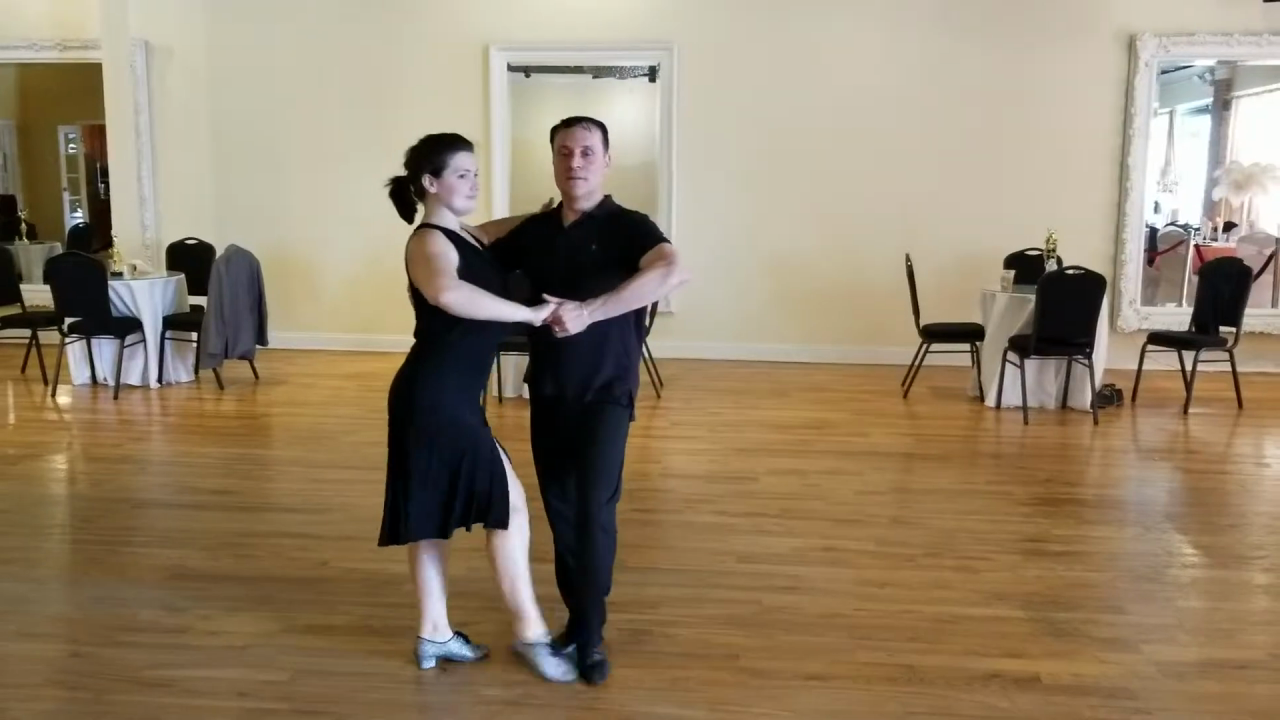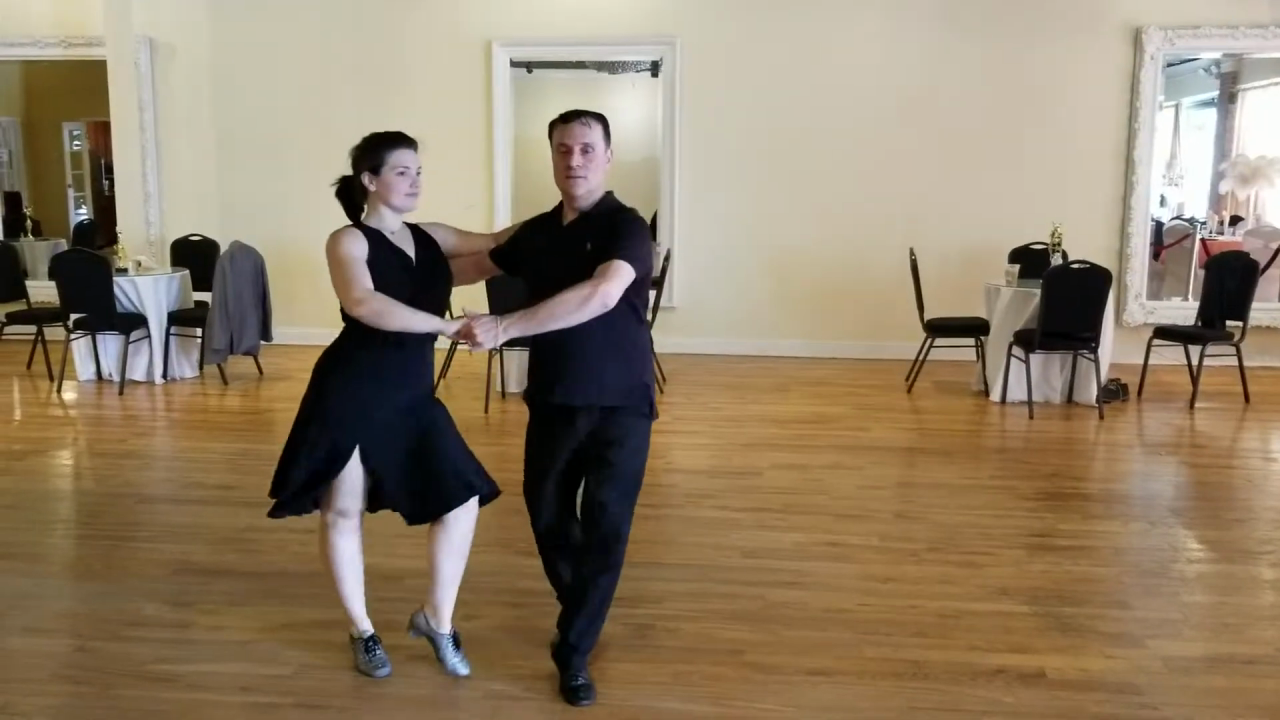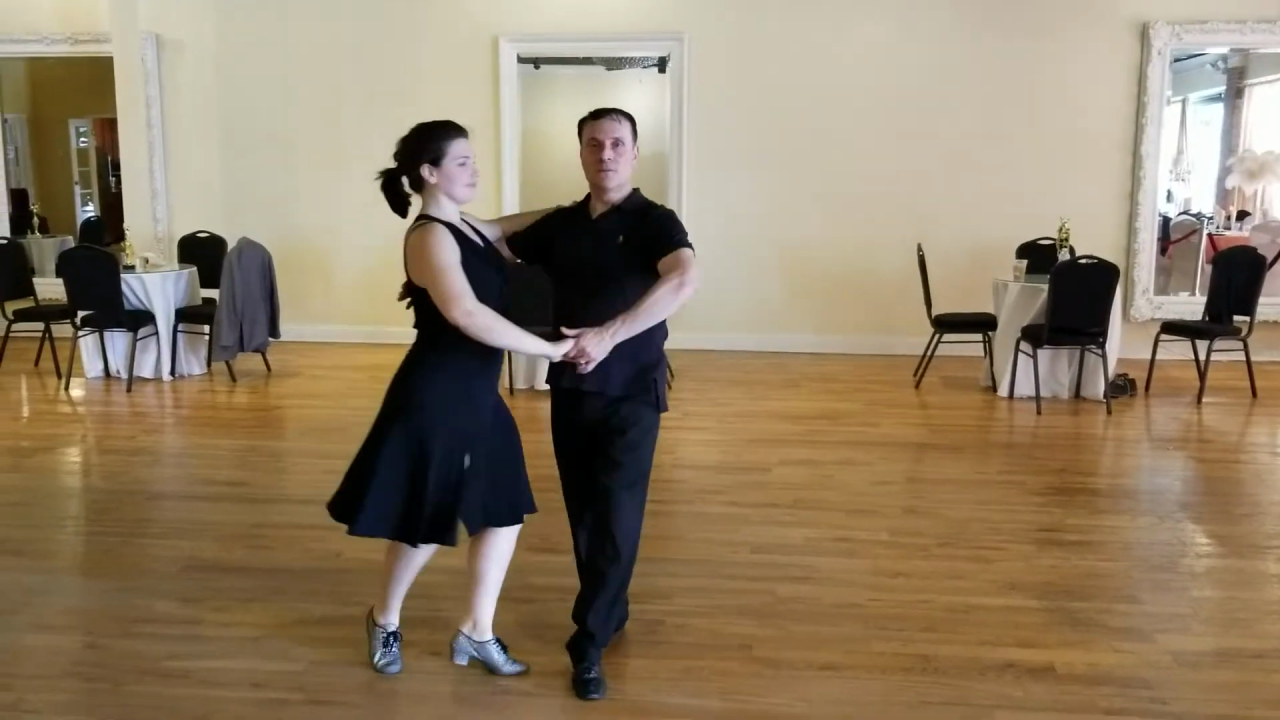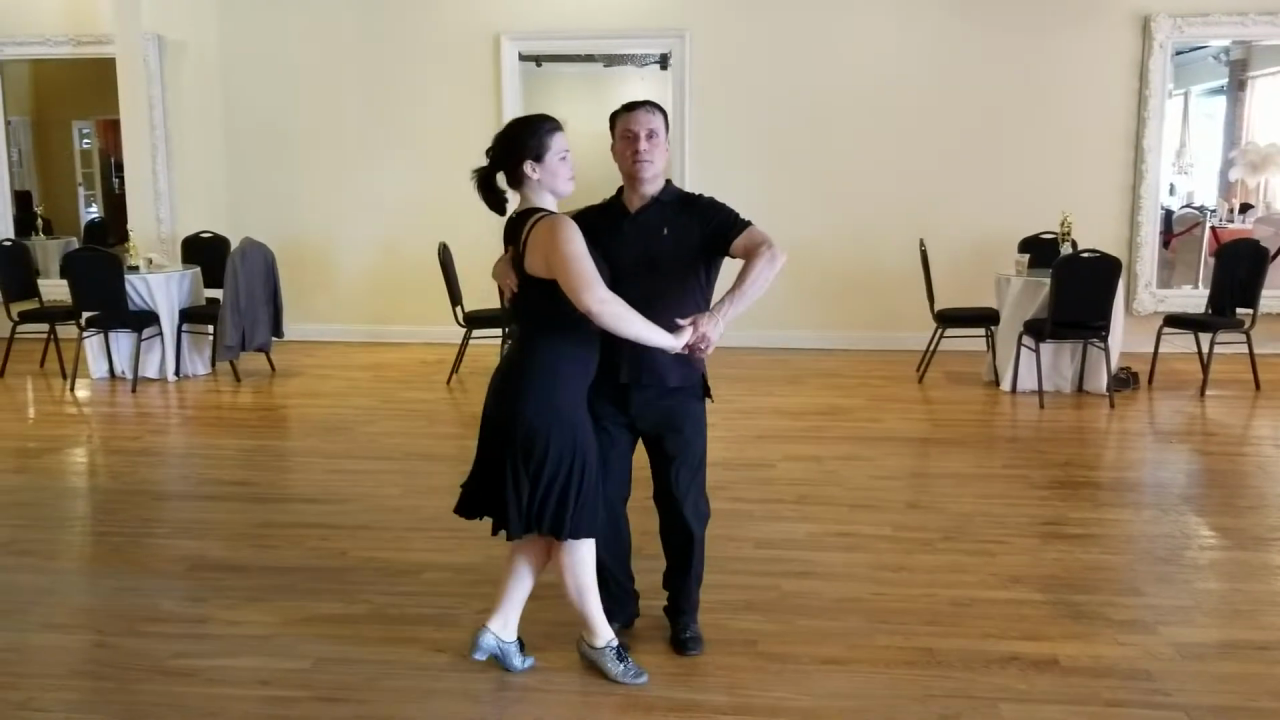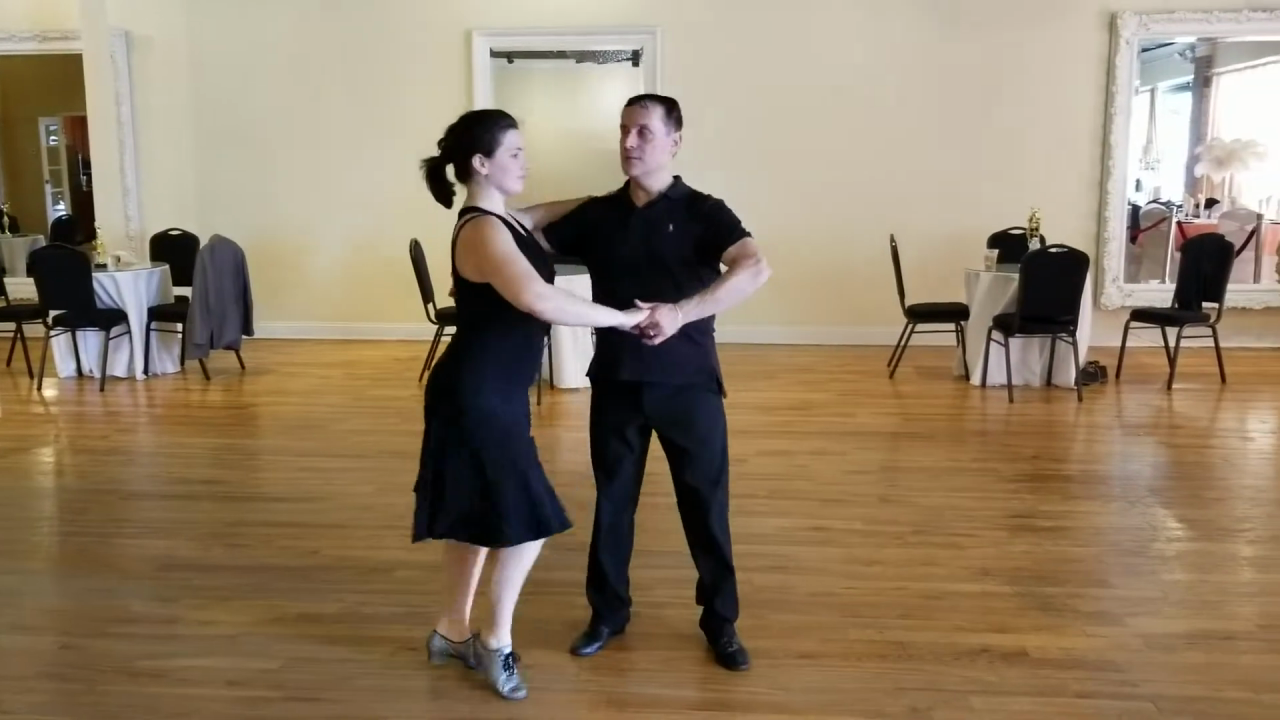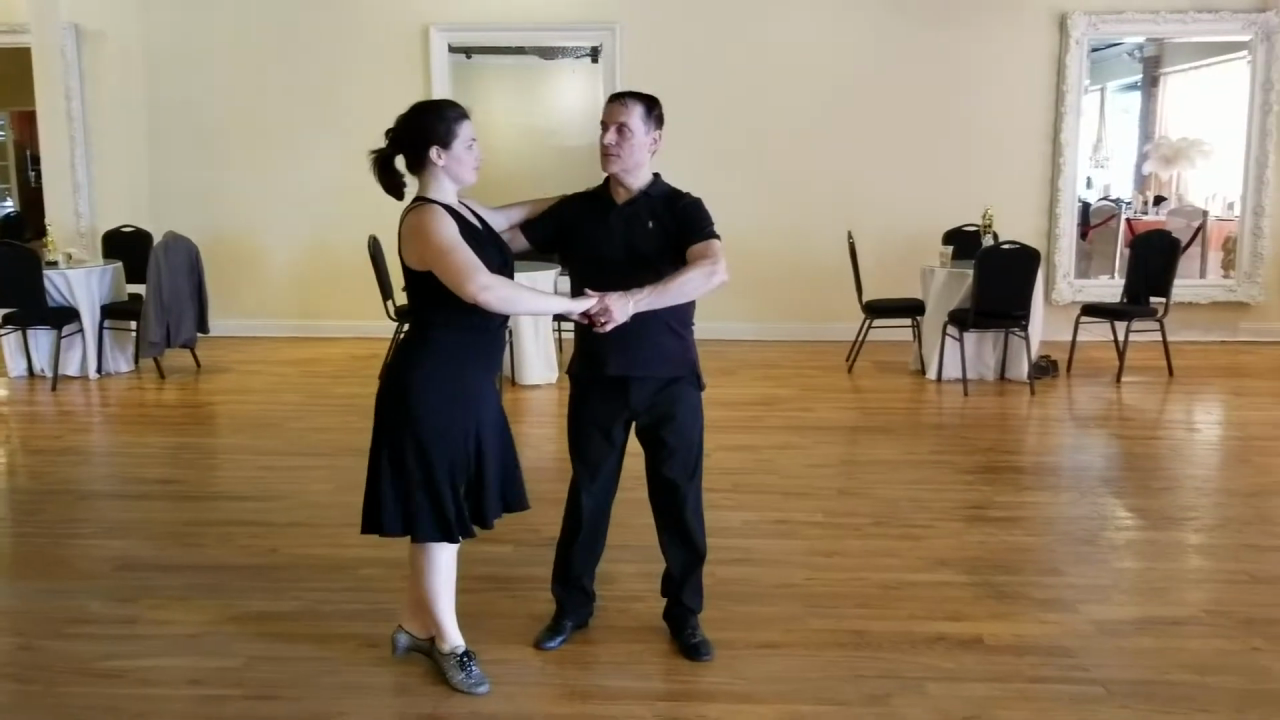
dt=0.7s
person 1, frame 1
left shoulder: (629, 227)
right shoulder: (533, 231)
left elbow: (671, 272)
left wrist: (588, 311)
left hip: (606, 392)
right hip: (548, 393)
left knee: (593, 508)
right knee: (561, 511)
left ankle: (590, 631)
right ankle: (577, 614)
person 1, frame 2
left shoulder: (625, 226)
right shoulder: (537, 231)
left elbow: (602, 295)
right elbow: (480, 264)
left wrist: (504, 327)
left hip: (619, 405)
right hip: (552, 403)
left knee: (604, 529)
right knee: (547, 518)
left ankle: (575, 651)
right ankle: (580, 609)
person 1, frame 3
left shoulder: (654, 222)
right shoulder: (558, 225)
left elbow: (682, 280)
left wrist: (608, 334)
left hip: (629, 391)
right hip: (570, 390)
left knee: (617, 512)
right knee: (583, 508)
left ankle: (590, 643)
right ankle: (605, 612)
person 1, frame 4
left shoulder: (700, 214)
right shoulder: (590, 222)
left elbow: (769, 254)
right elbow: (514, 261)
left wrist: (719, 315)
right wrist: (510, 274)
left hip: (675, 387)
right hip: (606, 386)
left knee: (682, 502)
right knee: (601, 500)
left ankle: (684, 610)
right ankle: (617, 607)
person 1, frame 5
left shoulder: (704, 213)
right shoulder: (596, 215)
left elbow: (756, 268)
left wrist: (681, 312)
left hip: (688, 385)
right hip: (616, 384)
left knee: (705, 503)
right knee: (612, 499)
left ankle: (720, 620)
right ankle: (608, 611)
person 1, frame 6
left shoulder: (682, 209)
right shoulder: (576, 210)
left elbow: (714, 271)
right elbow: (502, 238)
left wrist: (632, 301)
left hip: (669, 379)
right hip: (597, 378)
left knee: (678, 497)
right knee: (588, 492)
left ankle: (684, 613)
right ankle: (571, 605)
person 2, frame 1
left shoulder: (459, 237)
right shoulder: (429, 243)
right elbow: (448, 293)
right wrist: (531, 314)
left hip: (452, 395)
right hip: (433, 398)
left knee: (439, 516)
right knee: (506, 506)
left ankle: (434, 634)
right ankle: (531, 633)
person 2, frame 2
left shoulder: (428, 238)
right shoulder: (348, 241)
left elbow: (494, 245)
right elbow: (363, 304)
right wrist: (446, 325)
left hip: (410, 397)
right hip: (348, 396)
left knee: (462, 498)
right knee: (343, 512)
left ankle: (436, 618)
right ankle: (362, 630)
person 2, frame 3
left shoulder: (464, 229)
right shoulder: (430, 236)
left elbow: (511, 229)
right elbow: (466, 314)
right wrist: (548, 349)
left hip: (475, 396)
right hip: (433, 398)
left knee: (502, 515)
right knee: (429, 525)
left ankle: (477, 633)
right ankle: (387, 621)
person 2, frame 4
left shoulder: (524, 224)
right shoulder: (555, 229)
right elbow: (595, 303)
right wrist: (669, 340)
left hip: (531, 389)
right hip: (545, 396)
left knee: (545, 522)
right knee: (571, 523)
left ankle: (499, 630)
right ankle: (598, 638)
person 2, frame 5
left shoulder: (498, 220)
right shoulder: (481, 232)
left elbow: (543, 215)
right elbow: (539, 301)
right wrist: (622, 317)
left hip: (495, 391)
right hip: (476, 396)
left knee: (483, 519)
right knee: (526, 521)
left ankle: (451, 632)
right ankle: (496, 642)
person 2, frame 6
left shoulder: (459, 210)
right shoulder: (426, 219)
left elbow: (507, 218)
right elbow: (483, 290)
right wrist: (568, 305)
left hip: (468, 385)
right hip: (431, 389)
left knee: (447, 514)
right knee: (438, 518)
left ankle: (415, 626)
right ankle: (448, 641)
